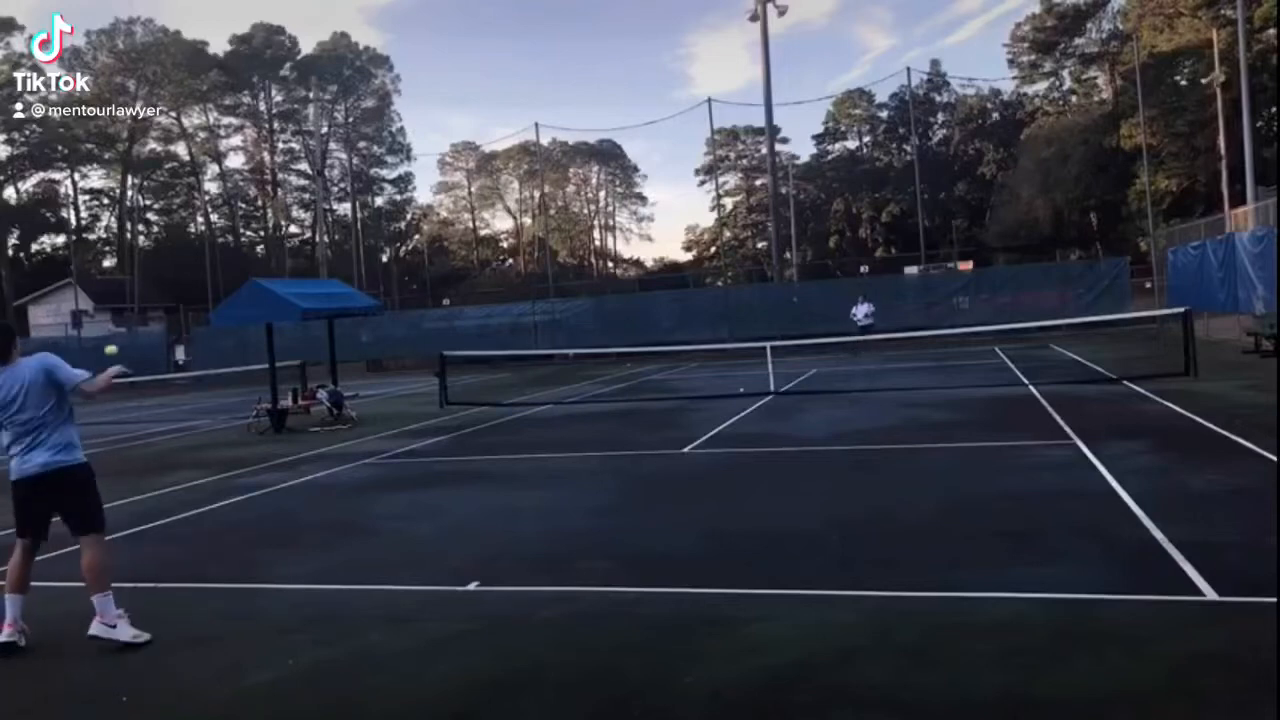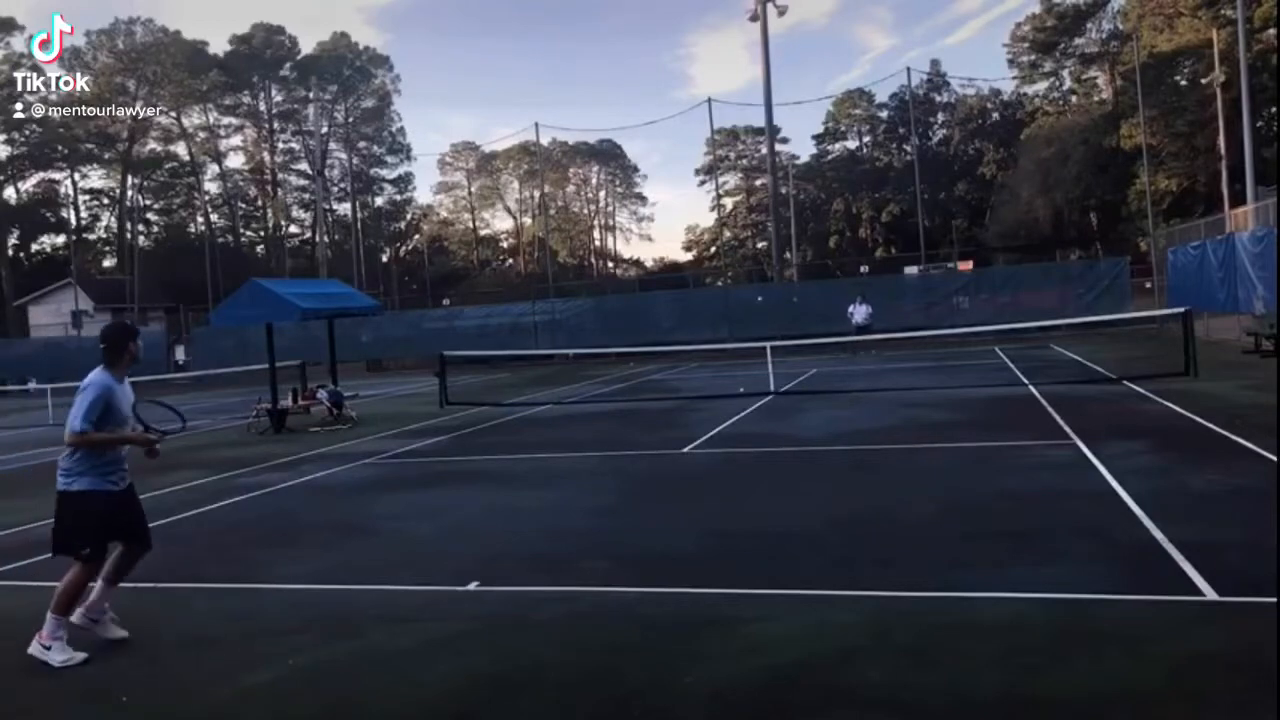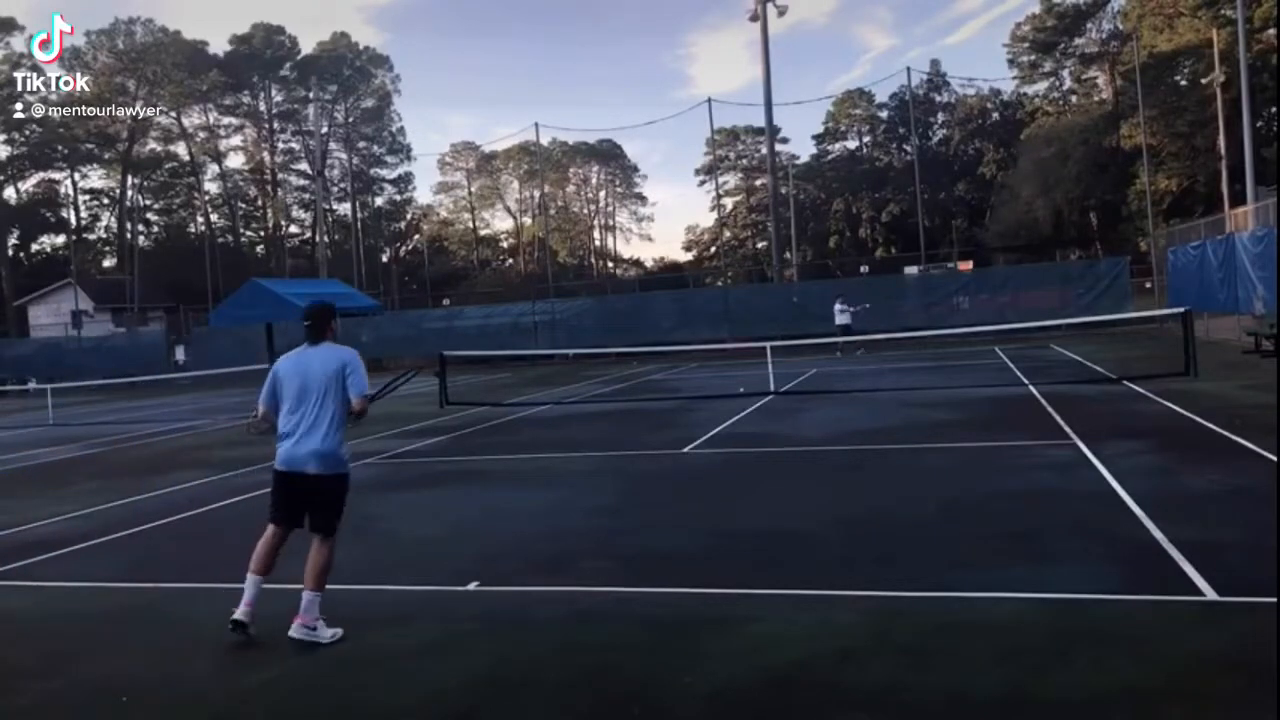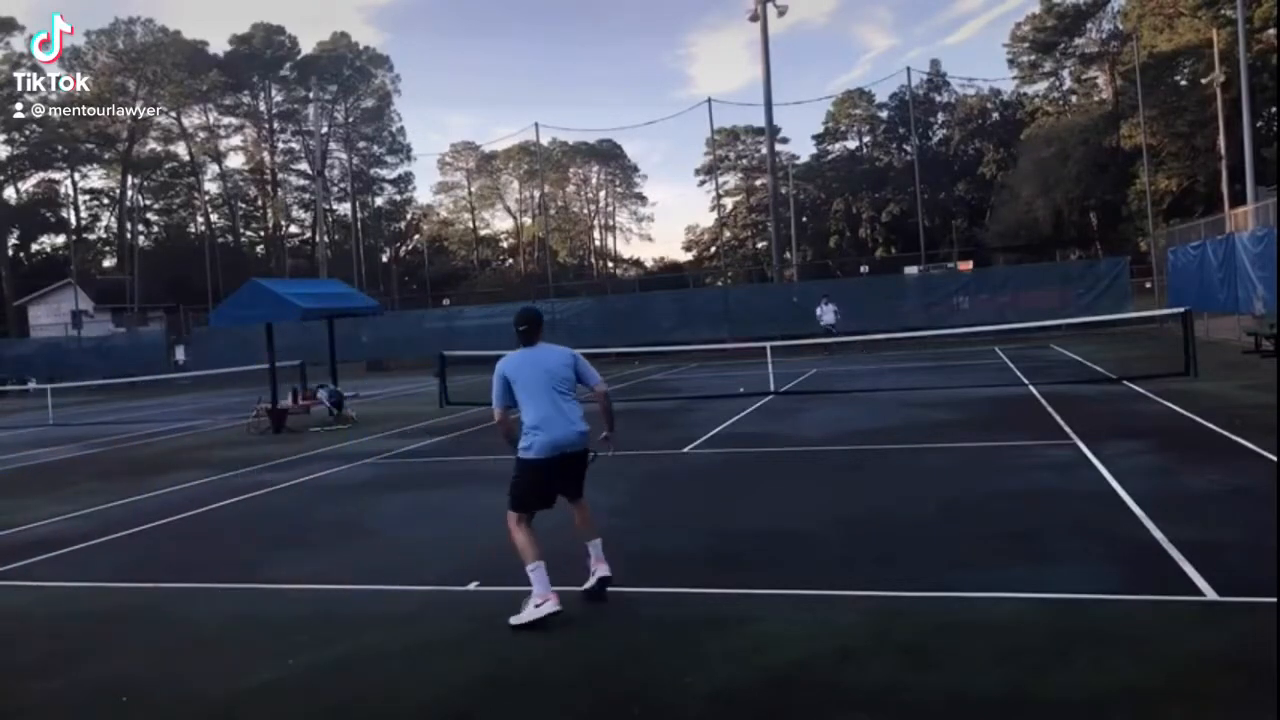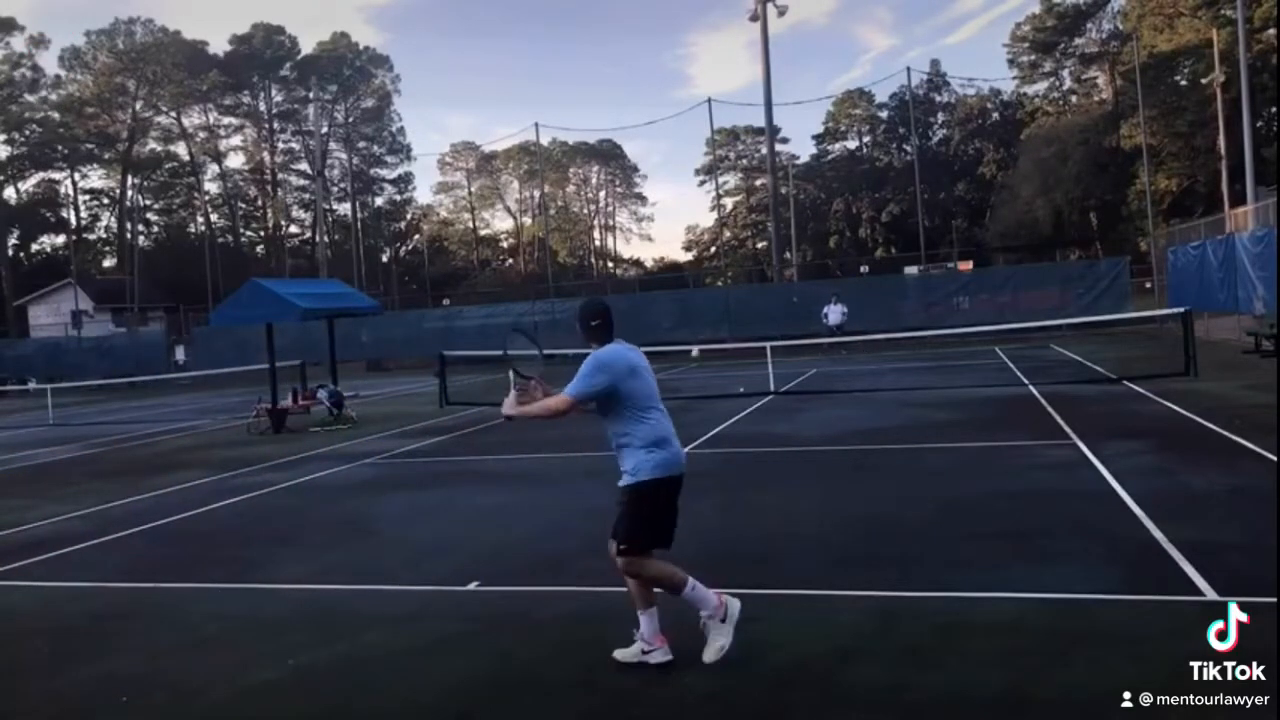
dt=0.7s
person 1, frame 1
right shoulder: (42, 363)
right elbow: (91, 387)
right wrist: (110, 374)
right hip: (64, 467)
right knee: (92, 538)
right ankle: (106, 618)
person 1, frame 2
left shoulder: (120, 383)
right shoulder: (98, 387)
right elbow: (74, 438)
left wrist: (145, 441)
right wrist: (125, 437)
left hip: (116, 482)
right hip: (84, 486)
left knee: (138, 544)
right knee: (88, 563)
left ankle: (93, 609)
right ankle: (48, 639)
person 1, frame 3
left shoulder: (284, 363)
right shoulder: (346, 357)
left elbow: (261, 418)
right elbow: (359, 407)
right wrist: (341, 417)
left hip: (287, 460)
right hip: (328, 461)
left knee: (275, 531)
right knee: (323, 538)
left ankle: (245, 607)
right ankle: (307, 621)
person 1, frame 4
left shoulder: (505, 365)
right shoulder: (567, 354)
left elbow: (500, 419)
right elbow: (602, 391)
left wrist: (519, 448)
right wrist: (608, 427)
left hip: (537, 448)
right hip: (575, 441)
left knee: (517, 521)
right knee: (576, 499)
left ankle: (542, 597)
right ankle: (600, 567)
person 1, frame 5
left shoulder: (605, 360)
right shoulder: (625, 355)
left elbow: (565, 405)
right elbow: (595, 401)
left wrist: (519, 411)
right wrist: (544, 396)
left hip: (651, 469)
right hip: (649, 467)
left knee: (631, 558)
right knee: (626, 551)
left ankle: (715, 607)
right ankle: (651, 643)
